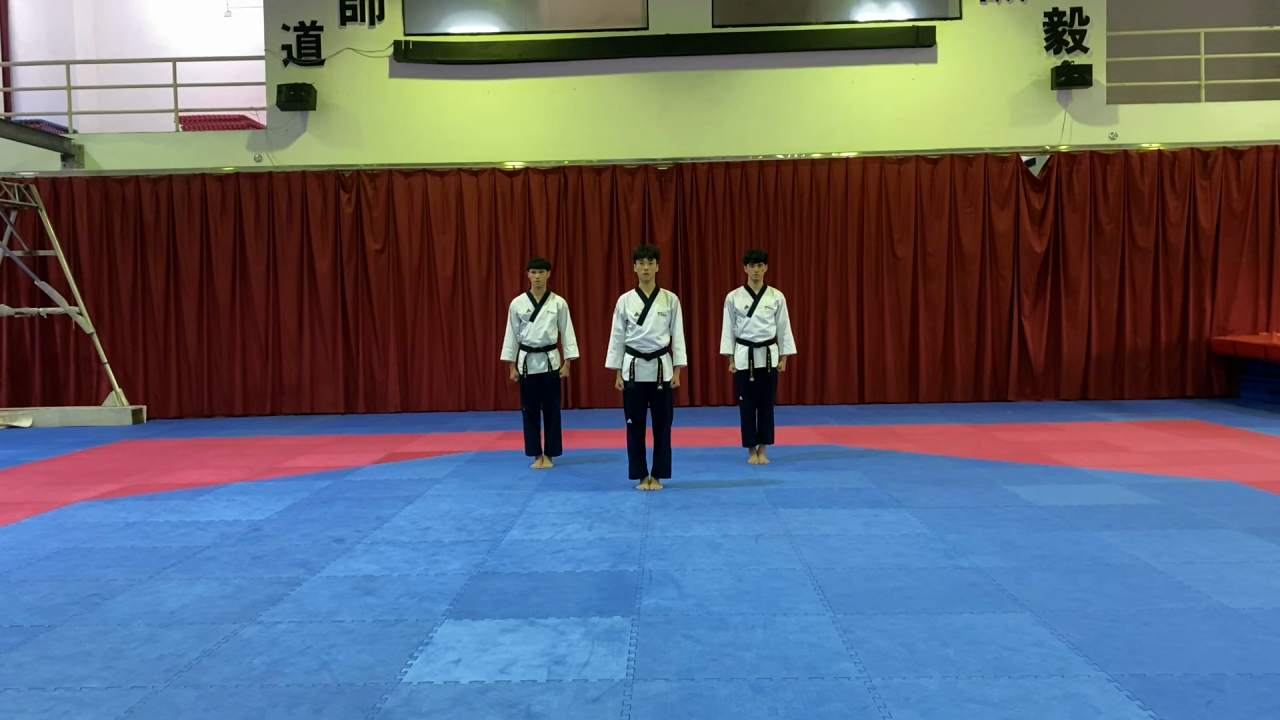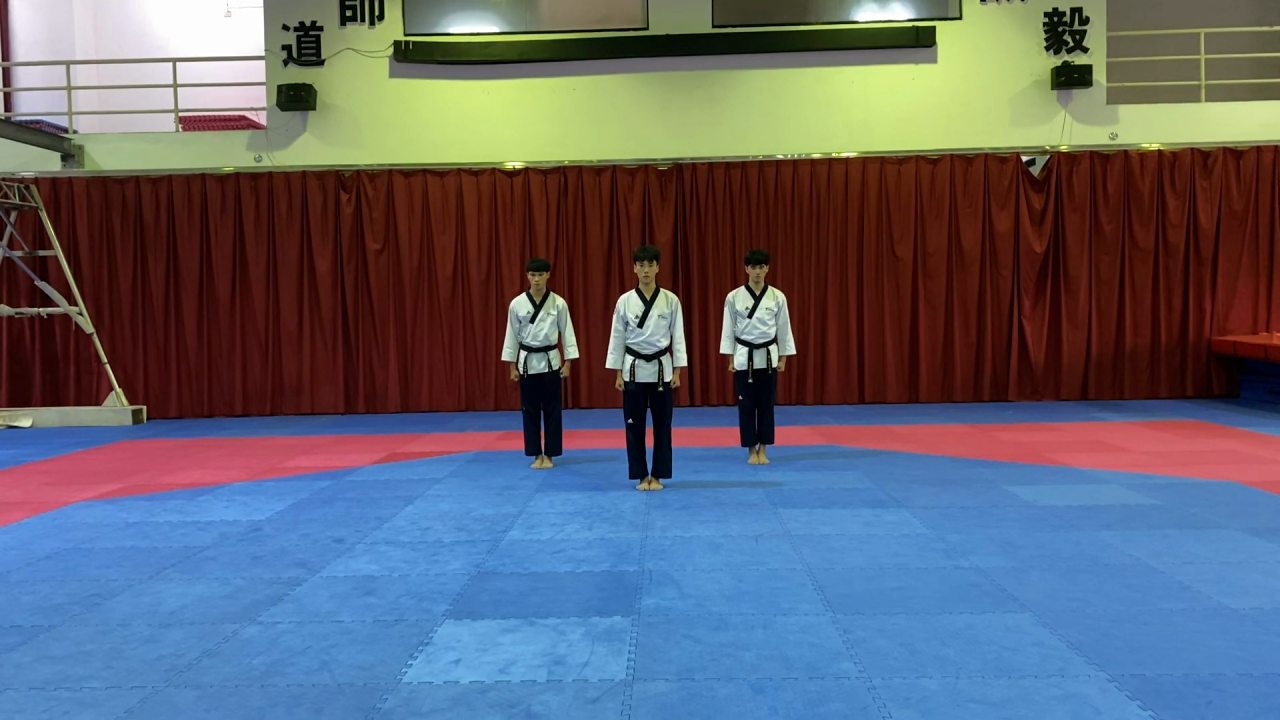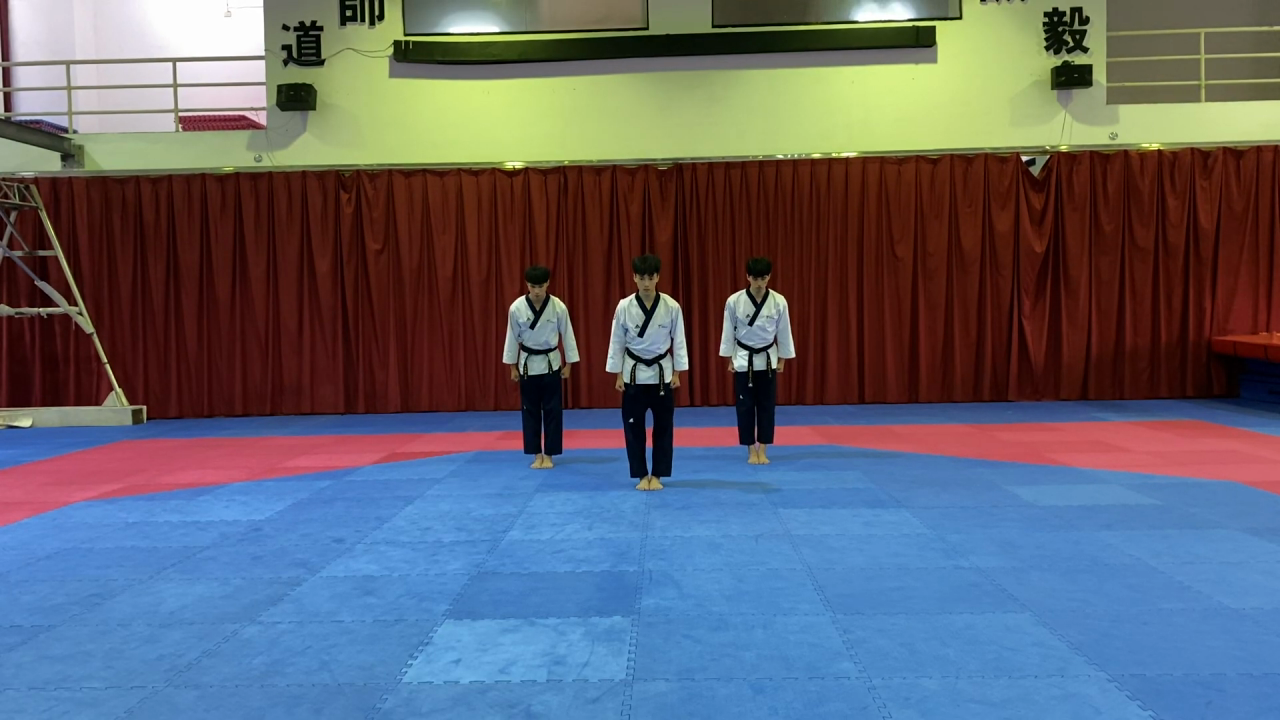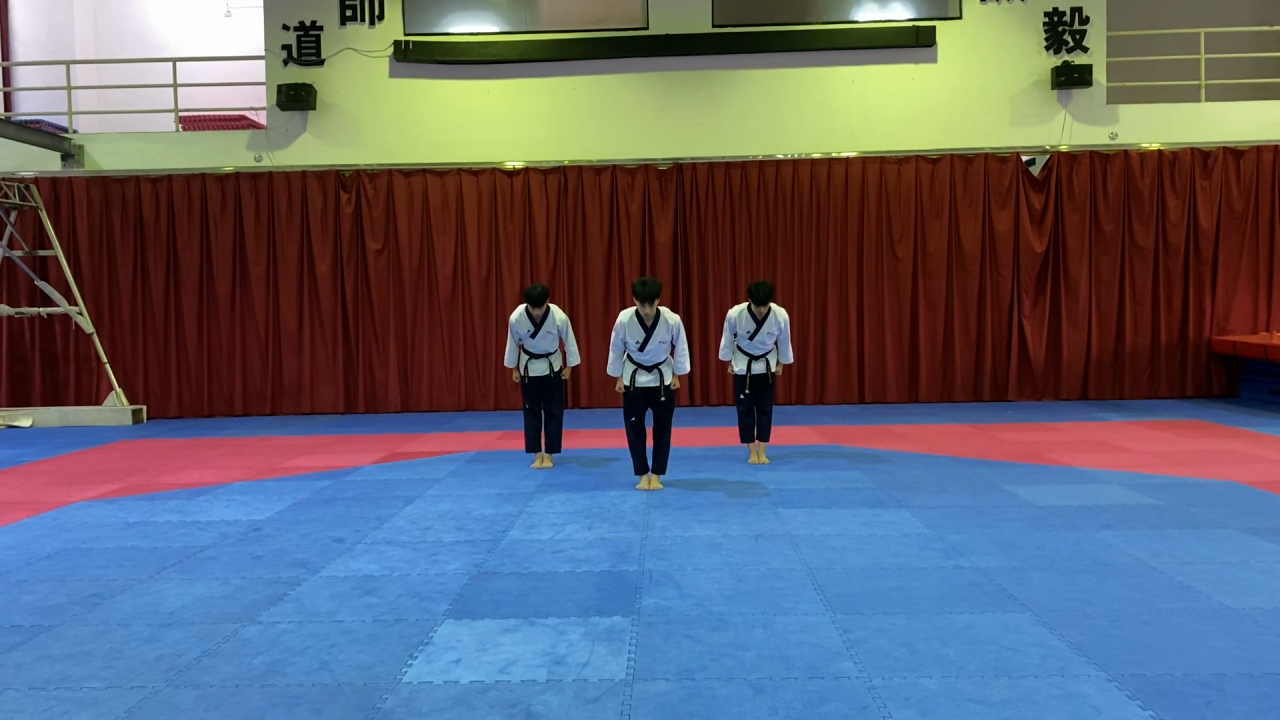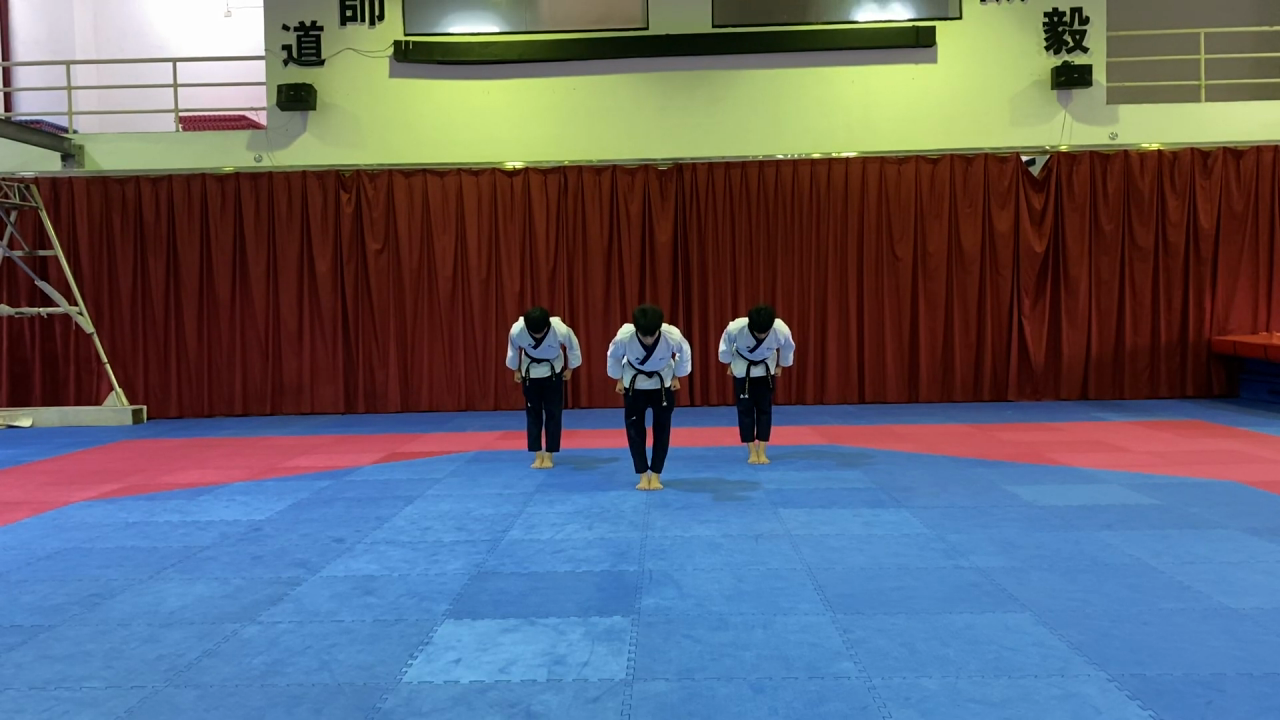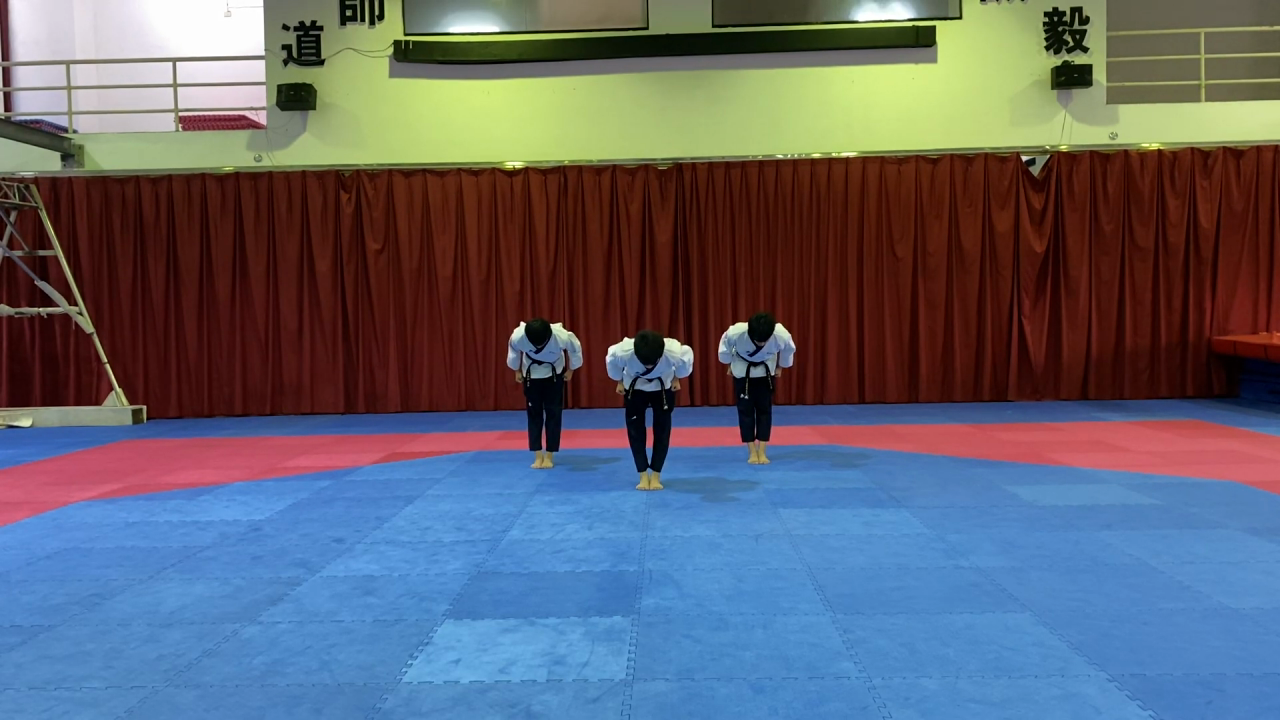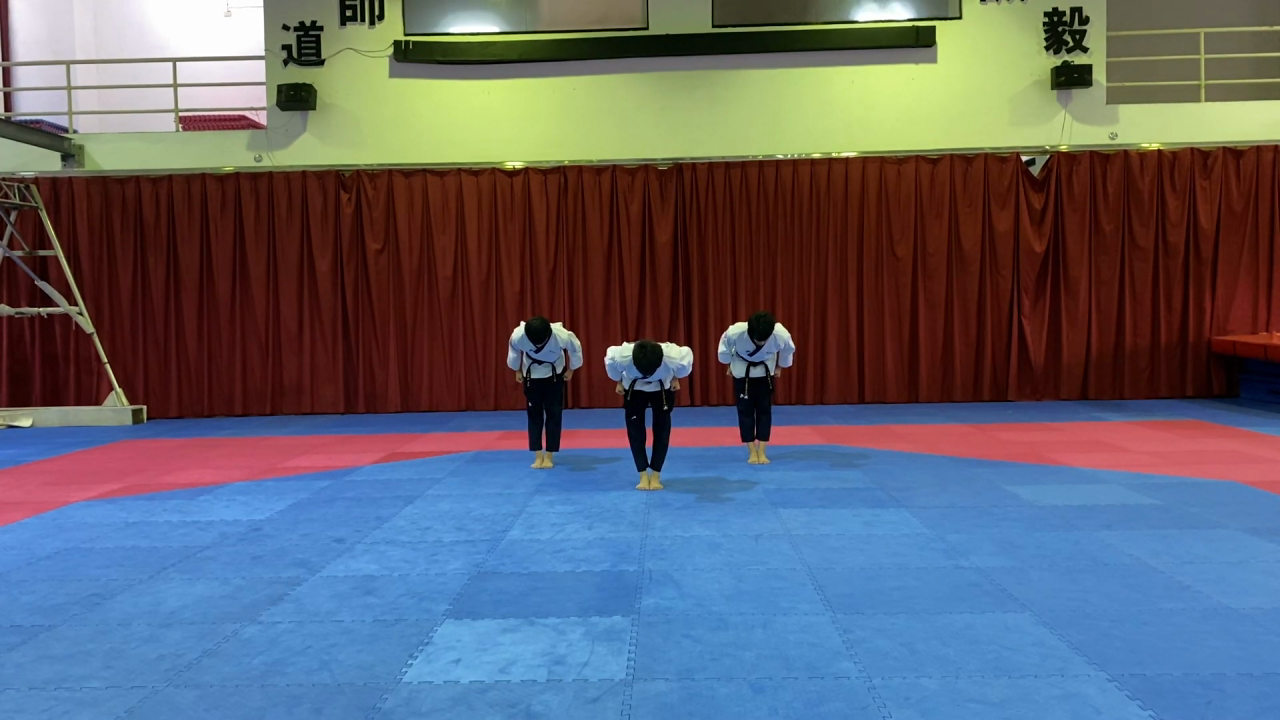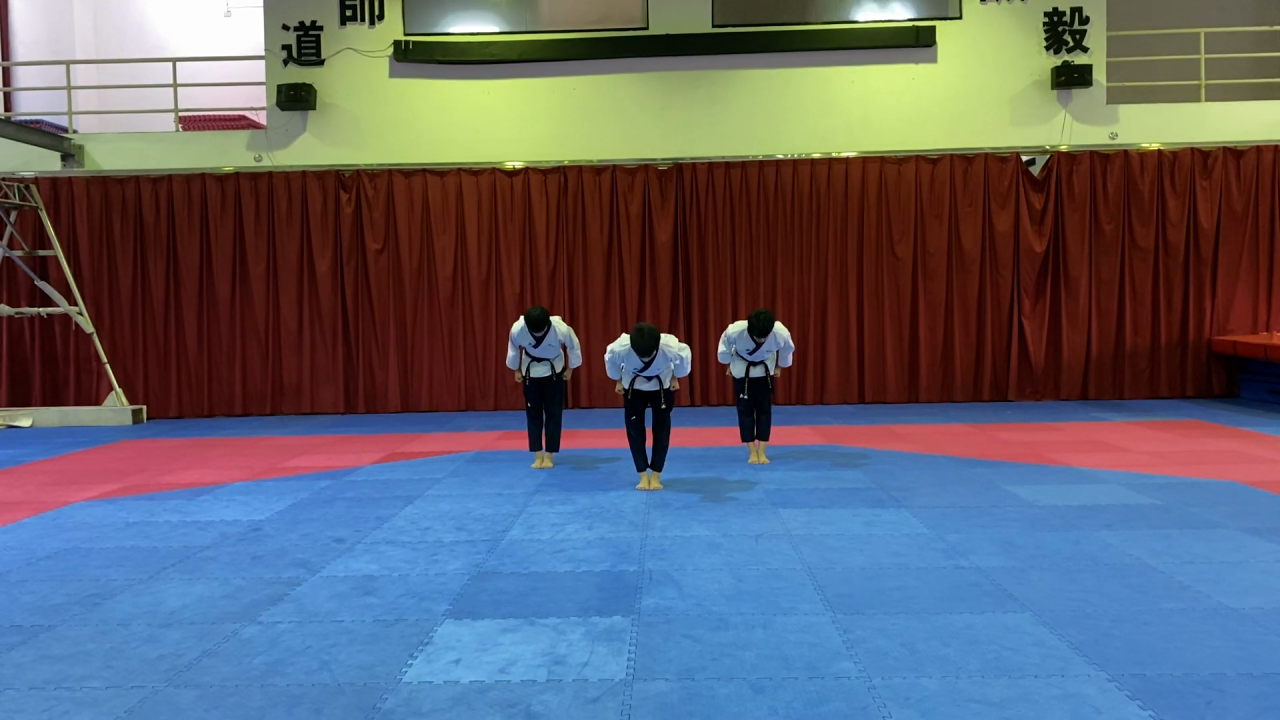
dt=0.4s
person 1, frame 1
left shoulder: (670, 300)
right shoulder: (625, 301)
left elbow: (677, 335)
right elbow: (617, 337)
left wrist: (677, 371)
right wrist: (618, 373)
left hip: (661, 367)
right hip: (633, 368)
left knee: (662, 425)
right knee: (635, 425)
left ankle: (657, 475)
right ankle: (642, 475)
person 1, frame 2
left shoulder: (670, 300)
right shoulder: (625, 301)
left elbow: (678, 336)
right elbow: (617, 337)
left wrist: (677, 371)
right wrist: (618, 373)
left hip: (661, 368)
right hip: (634, 368)
left knee: (662, 425)
right knee: (634, 425)
left ankle: (657, 476)
right ankle: (642, 475)
person 1, frame 3
left shoulder: (671, 306)
right shoulder: (624, 307)
left elbow: (679, 340)
right elbow: (617, 342)
left wrist: (677, 373)
right wrist: (618, 375)
left hip: (661, 371)
right hip: (634, 371)
left knee: (663, 425)
right knee: (634, 425)
left ankle: (656, 475)
right ankle: (642, 475)
person 1, frame 4
left shoulder: (672, 320)
right shoulder: (624, 320)
left elbow: (681, 347)
right elbow: (616, 349)
left wrist: (677, 376)
right wrist: (618, 377)
left hip: (662, 376)
right hip: (634, 376)
left knee: (662, 426)
right knee: (634, 426)
left ankle: (656, 475)
right ankle: (643, 474)
person 1, frame 5
left shoulder: (673, 336)
right shoulder: (624, 336)
left elbow: (684, 353)
right elbow: (613, 356)
left wrist: (676, 377)
right wrist: (618, 380)
left hip: (662, 380)
right hip: (634, 381)
left knee: (662, 427)
right knee: (635, 428)
left ankle: (655, 474)
right ankle: (643, 475)
person 1, frame 6
left shoulder: (674, 352)
right shoulder: (623, 351)
left elbow: (688, 355)
right elbow: (611, 359)
left wrist: (677, 379)
right wrist: (619, 381)
left hip: (663, 384)
right hip: (635, 385)
left knee: (662, 427)
right knee: (635, 427)
left ankle: (655, 475)
right ankle: (643, 475)
person 1, frame 7
left shoulder: (673, 357)
right shoulder: (622, 357)
left elbow: (688, 354)
right elbow: (609, 358)
left wrist: (676, 379)
right wrist: (618, 382)
left hip: (662, 386)
right hip: (634, 386)
left knee: (662, 427)
right knee: (635, 427)
left ankle: (656, 475)
right ankle: (643, 475)
person 1, frame 8
left shoulder: (671, 347)
right shoulder: (621, 348)
left elbow: (685, 355)
right elbow: (610, 358)
left wrist: (675, 378)
right wrist: (618, 381)
left hip: (662, 384)
right hip: (634, 385)
left knee: (661, 427)
right knee: (634, 427)
left ankle: (656, 475)
right ankle: (643, 475)
person 2, frame 1
left shoulder: (776, 297)
right shoulder: (733, 297)
left elbow: (783, 328)
right elbow: (729, 329)
left wrist: (783, 358)
right wrist: (730, 360)
left hip: (768, 355)
right hip: (744, 356)
left knee: (766, 404)
right knee: (747, 405)
left ankle: (763, 450)
right ankle: (752, 450)
person 2, frame 2
left shoulder: (777, 297)
right shoulder: (734, 297)
left elbow: (784, 329)
right elbow: (729, 329)
left wrist: (783, 358)
right wrist: (730, 359)
left hip: (768, 356)
right hip: (744, 356)
left knee: (766, 405)
right knee: (746, 405)
left ankle: (763, 450)
right ankle: (752, 450)
person 2, frame 3
left shoulder: (779, 301)
right shoulder: (734, 301)
left elbow: (784, 332)
right elbow: (728, 332)
left wrist: (782, 360)
right wrist: (730, 359)
left hip: (767, 358)
right hip: (743, 359)
left knee: (767, 406)
right knee: (745, 406)
left ankle: (762, 450)
right ankle: (752, 450)
person 2, frame 4
left shoulder: (780, 315)
right shoulder: (735, 314)
left elbow: (784, 341)
right elbow: (728, 340)
left wrist: (781, 363)
right wrist: (730, 363)
left hip: (766, 364)
right hip: (743, 364)
left knee: (765, 407)
right knee: (745, 407)
left ankle: (762, 450)
right ankle: (752, 451)
person 2, frame 5
left shoulder: (782, 330)
right shoulder: (735, 328)
left elbow: (788, 348)
right elbow: (725, 346)
left wrist: (779, 366)
right wrist: (729, 365)
left hip: (766, 367)
right hip: (742, 367)
left knee: (764, 407)
right knee: (745, 408)
left ankle: (762, 451)
right ankle: (752, 451)
person 2, frame 6
left shoulder: (782, 335)
right shoulder: (735, 333)
left elbow: (789, 350)
right elbow: (724, 346)
left wrist: (779, 367)
right wrist: (730, 365)
left hip: (766, 369)
right hip: (742, 369)
left knee: (764, 408)
right knee: (745, 408)
left ankle: (762, 451)
right ankle: (752, 452)
person 2, frame 7
left shoulder: (781, 335)
right shoulder: (735, 333)
left elbow: (788, 350)
right elbow: (724, 346)
left wrist: (779, 367)
right wrist: (729, 365)
left hip: (765, 369)
right hip: (742, 369)
left knee: (764, 408)
right knee: (745, 408)
left ankle: (762, 451)
right ankle: (752, 452)
person 2, frame 8
left shoulder: (781, 333)
right shoulder: (735, 331)
left elbow: (787, 350)
right elbow: (725, 346)
left wrist: (779, 367)
right wrist: (729, 365)
left hip: (765, 369)
right hip: (742, 369)
left knee: (764, 408)
right knee: (745, 409)
left ankle: (762, 451)
right ankle: (752, 452)
person 3, frame 1
left shoulder: (558, 303)
right shoulder: (517, 303)
left elbow: (567, 332)
right elbow: (512, 334)
left wrist: (567, 363)
right wrist: (511, 366)
left hip: (550, 360)
right hip: (527, 361)
left knee: (551, 410)
right knee: (530, 410)
left ankle: (549, 455)
right ankle: (536, 455)
person 3, frame 2
left shoulder: (558, 303)
right shoulder: (517, 304)
left elbow: (567, 333)
right elbow: (512, 335)
left wrist: (568, 363)
right wrist: (512, 366)
left hip: (551, 361)
right hip: (527, 361)
left knee: (552, 410)
right knee: (530, 410)
left ankle: (549, 455)
right ankle: (537, 455)
person 3, frame 3
left shoulder: (558, 307)
right shoulder: (516, 308)
left elbow: (567, 336)
right elbow: (512, 337)
left wrist: (568, 364)
right wrist: (512, 366)
left hip: (551, 363)
right hip: (527, 363)
left knee: (552, 410)
right knee: (530, 410)
left ankle: (548, 454)
right ankle: (537, 455)
person 3, frame 4
left shoulder: (559, 317)
right shoulder: (516, 318)
left elbow: (569, 341)
right elbow: (513, 343)
left wrist: (569, 366)
right wrist: (514, 368)
left hip: (552, 365)
right hip: (529, 366)
left knee: (553, 410)
right knee: (531, 410)
left ankle: (548, 454)
right ankle: (537, 454)
person 3, frame 5
left shoulder: (561, 330)
right shoulder: (516, 331)
left elbow: (573, 347)
right elbow: (513, 350)
left wrist: (570, 369)
right wrist: (515, 370)
left hip: (553, 369)
right hip: (530, 369)
left knee: (553, 411)
right knee: (533, 411)
left ankle: (549, 455)
right ankle: (538, 454)
person 3, frame 6
left shoulder: (562, 336)
right shoulder: (518, 336)
left elbow: (575, 348)
right elbow: (513, 351)
left wrist: (571, 369)
right wrist: (517, 370)
left hip: (554, 371)
right hip: (531, 371)
left knee: (553, 411)
right knee: (533, 412)
left ankle: (549, 455)
right ankle: (538, 455)
person 3, frame 7
left shoulder: (562, 335)
right shoulder: (518, 336)
left elbow: (575, 348)
right elbow: (514, 351)
left wrist: (571, 370)
right wrist: (517, 370)
left hip: (554, 371)
right hip: (531, 371)
left knee: (553, 412)
right knee: (534, 412)
left ankle: (549, 455)
right ankle: (538, 455)
person 3, frame 8
left shoulder: (561, 329)
right shoulder: (517, 329)
left elbow: (573, 347)
right elbow: (513, 349)
left wrist: (570, 369)
right wrist: (516, 370)
left hip: (554, 371)
right hip: (531, 370)
left knee: (553, 412)
right knee: (533, 412)
left ankle: (549, 455)
right ankle: (538, 455)
